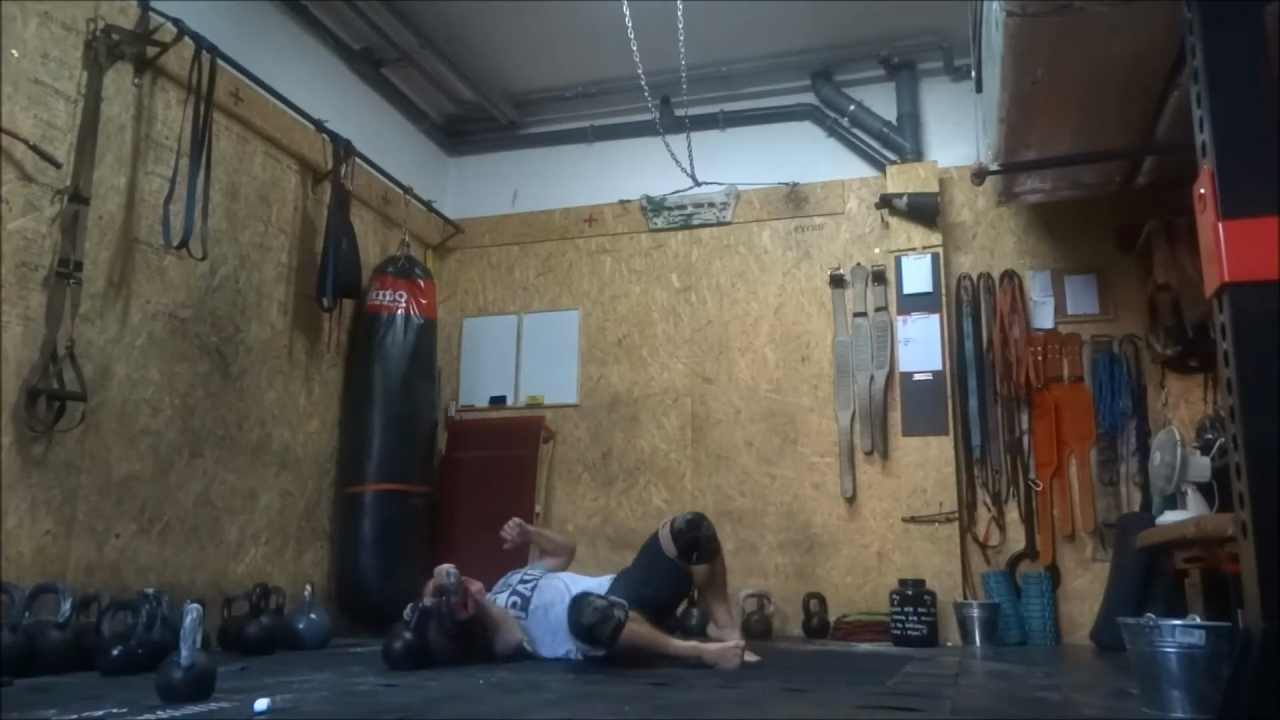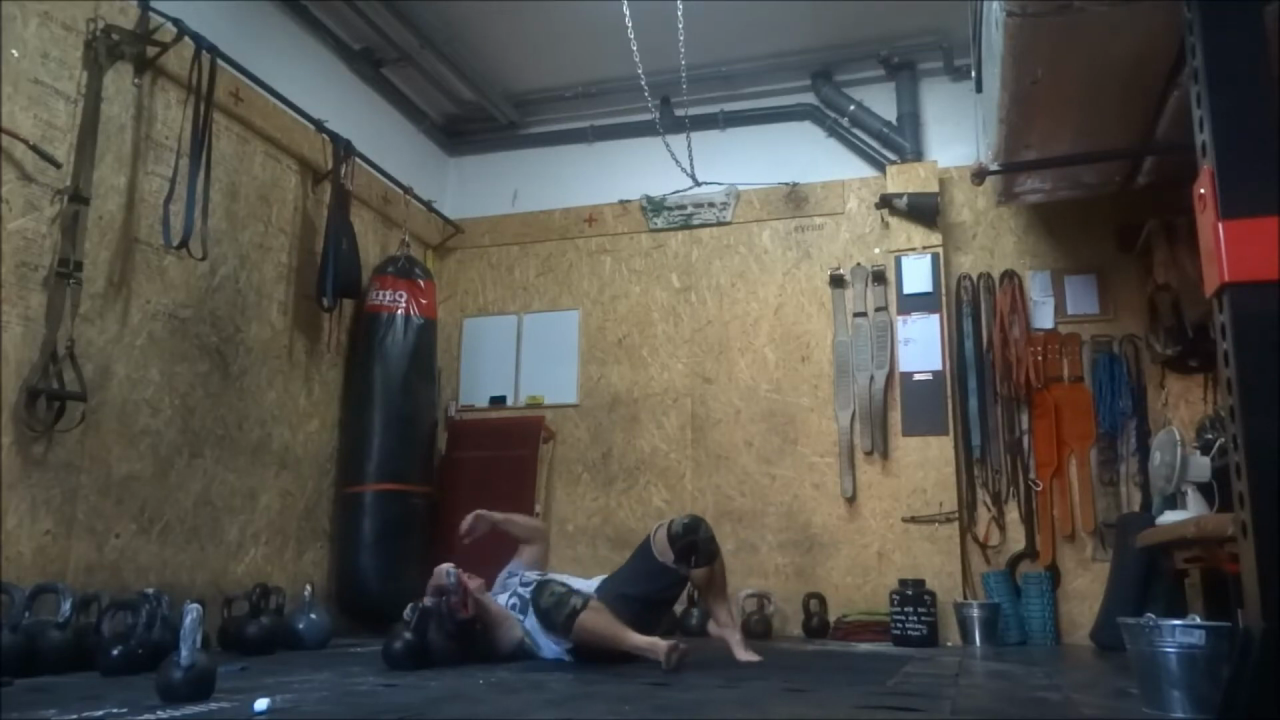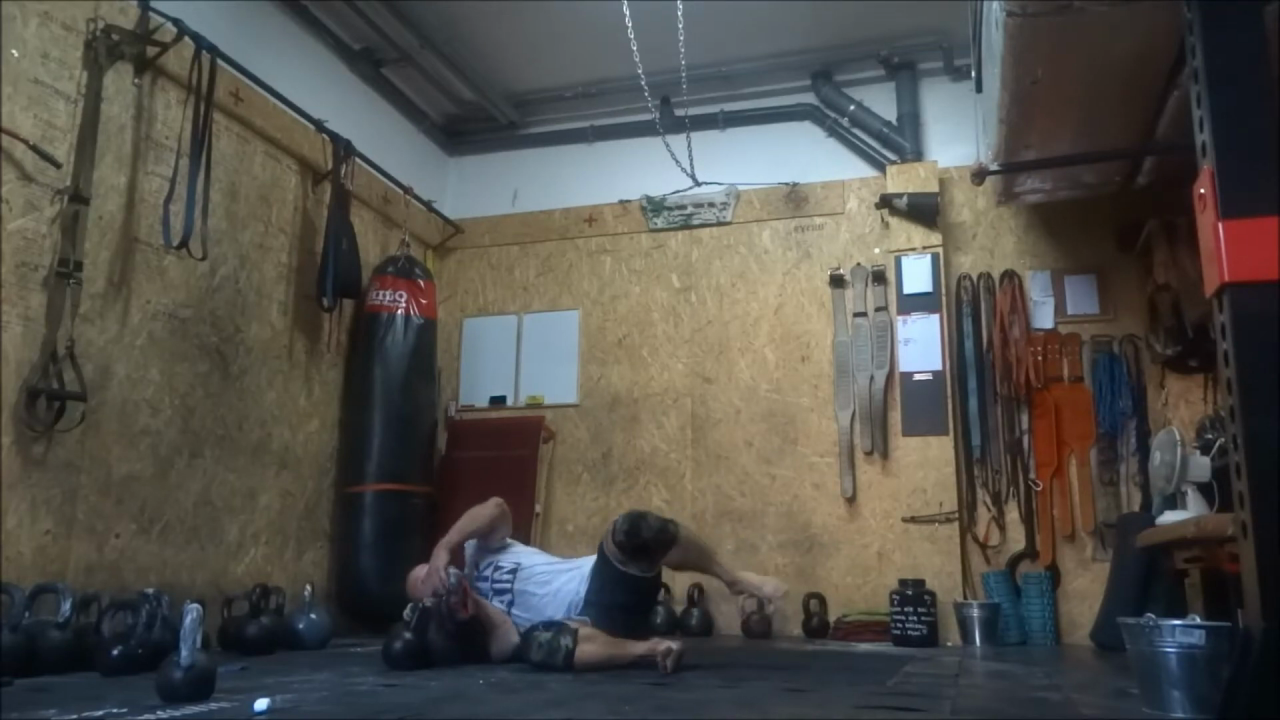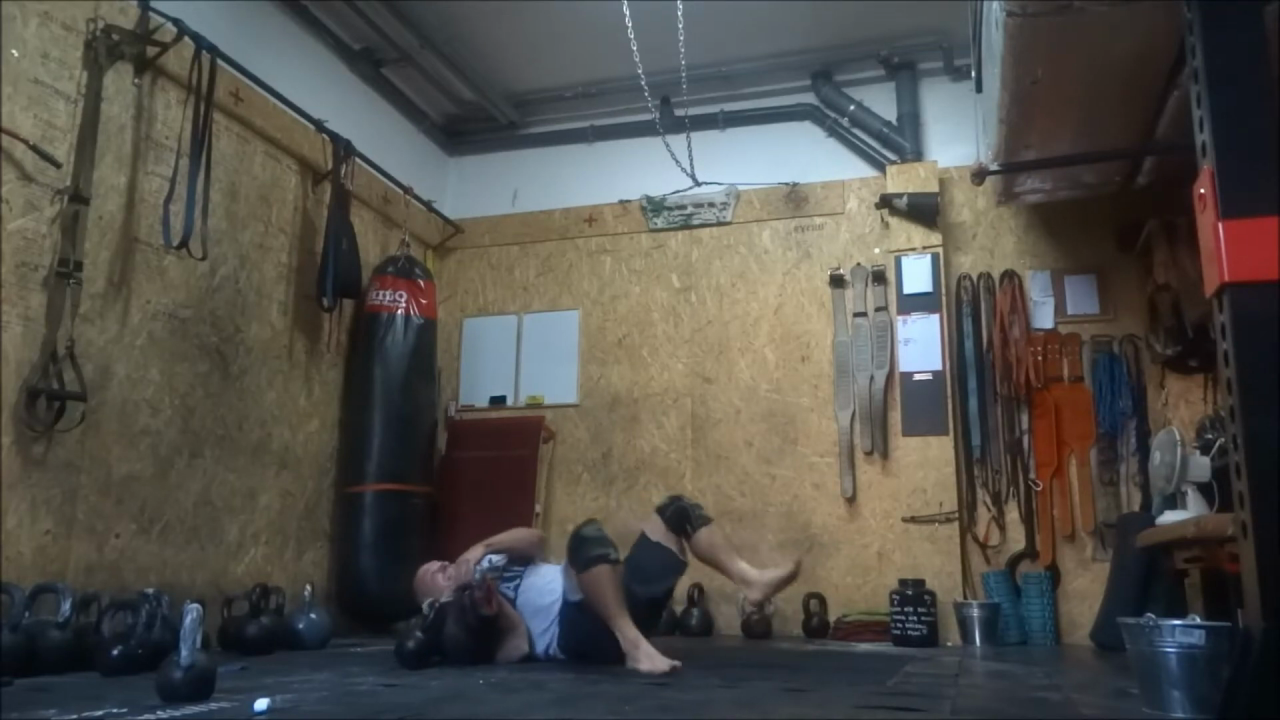
dt=0.5s
person 1, frame 1
left shoulder: (513, 579)
right shoulder: (487, 615)
left elbow: (565, 550)
right elbow: (509, 640)
left wrist: (527, 534)
right wrist: (464, 597)
left hip: (622, 592)
right hip: (599, 638)
left knee: (691, 529)
right knee: (587, 610)
left ankle: (723, 627)
right ankle: (701, 651)
person 1, frame 2
left shoulder: (509, 581)
right shoulder: (486, 616)
left elbow: (537, 534)
right elbow: (510, 637)
left wrist: (491, 519)
right wrist: (464, 596)
left hip: (615, 601)
right hip: (596, 638)
left knee: (688, 532)
right knee: (549, 594)
left ankle: (725, 626)
right ankle: (649, 646)
person 1, frame 3
left shoulder: (478, 555)
right shoulder: (466, 608)
left elbow: (497, 509)
right elbow: (508, 645)
left wrist: (442, 546)
right wrist: (470, 601)
left hip: (602, 581)
right hip: (591, 620)
left knee: (635, 529)
right knee: (541, 641)
left ankle: (736, 579)
right ankle: (650, 648)
person 1, frame 4
left shoulder: (487, 565)
left elbow: (534, 540)
right elbow: (516, 648)
left wrist: (480, 548)
left hip: (624, 603)
right hip: (589, 632)
left knee: (675, 511)
right knee: (588, 535)
left ankle: (751, 580)
right ankle: (636, 646)
